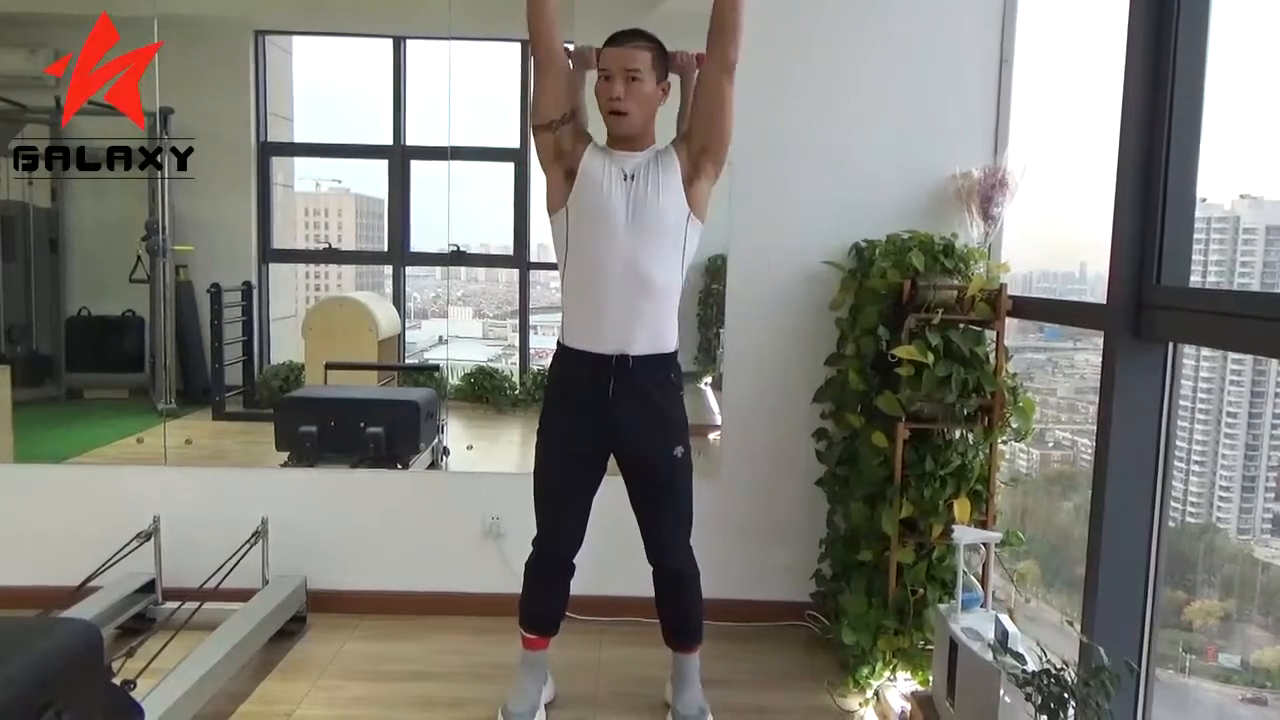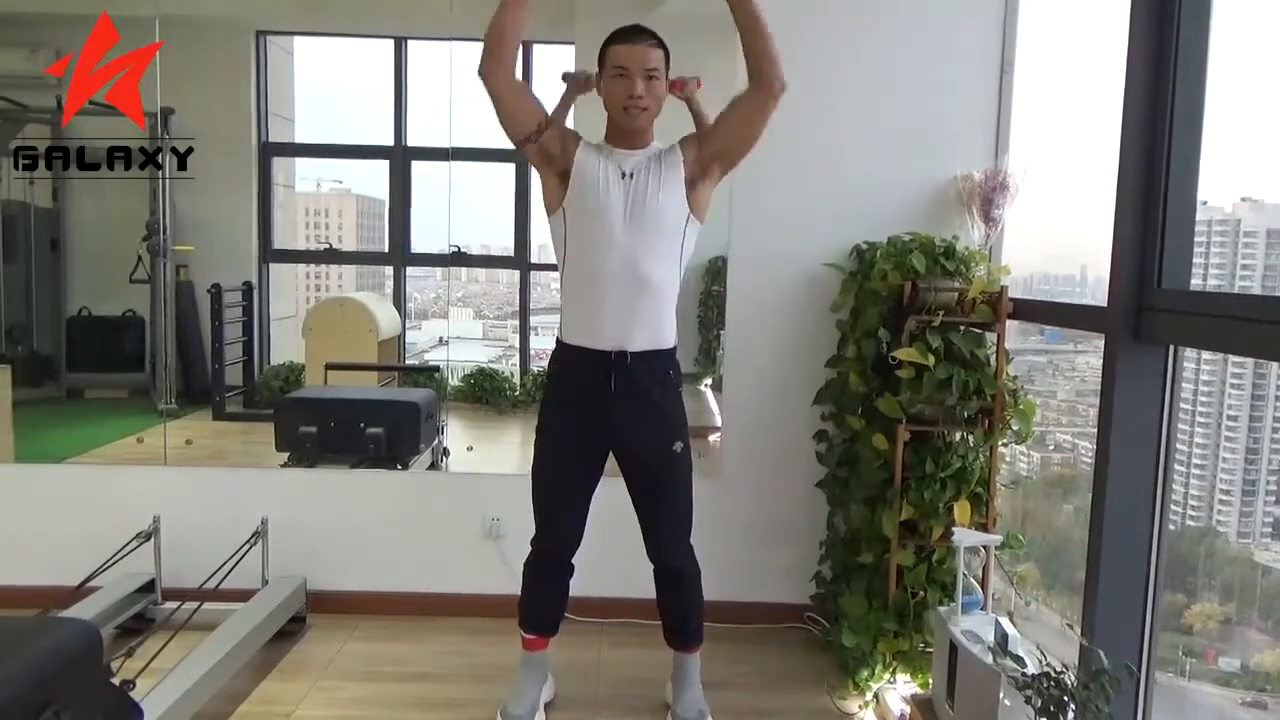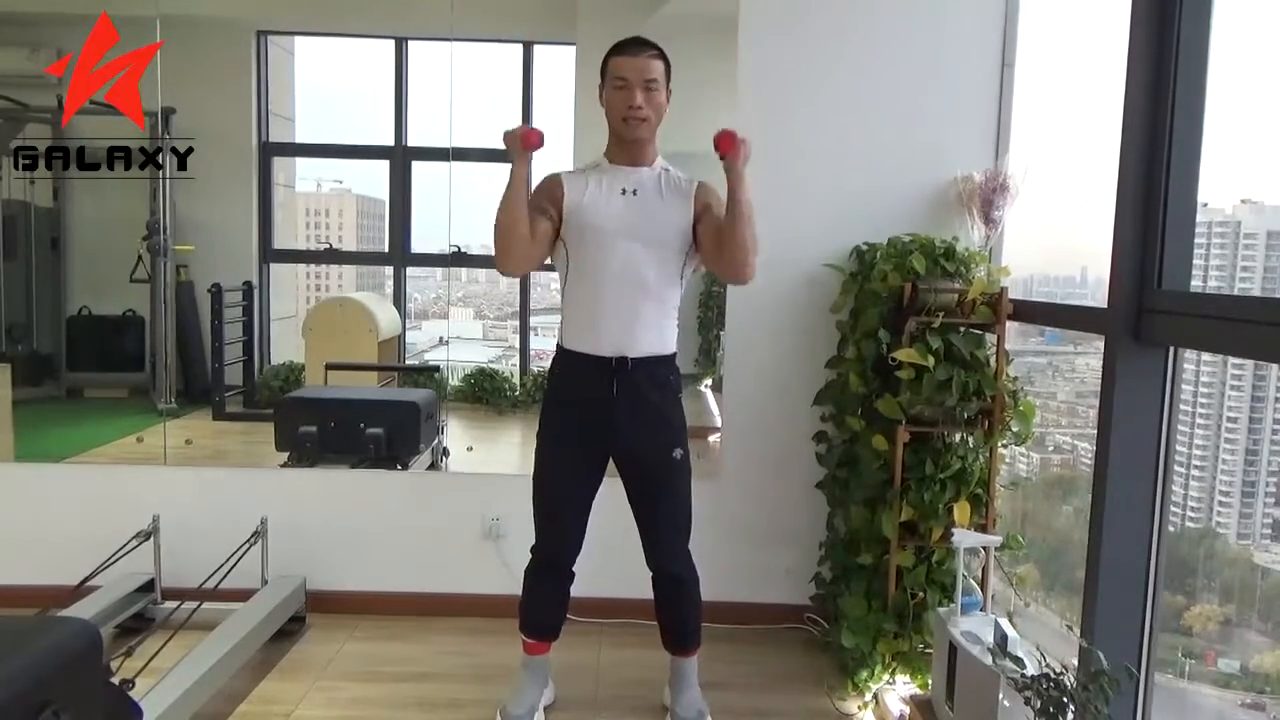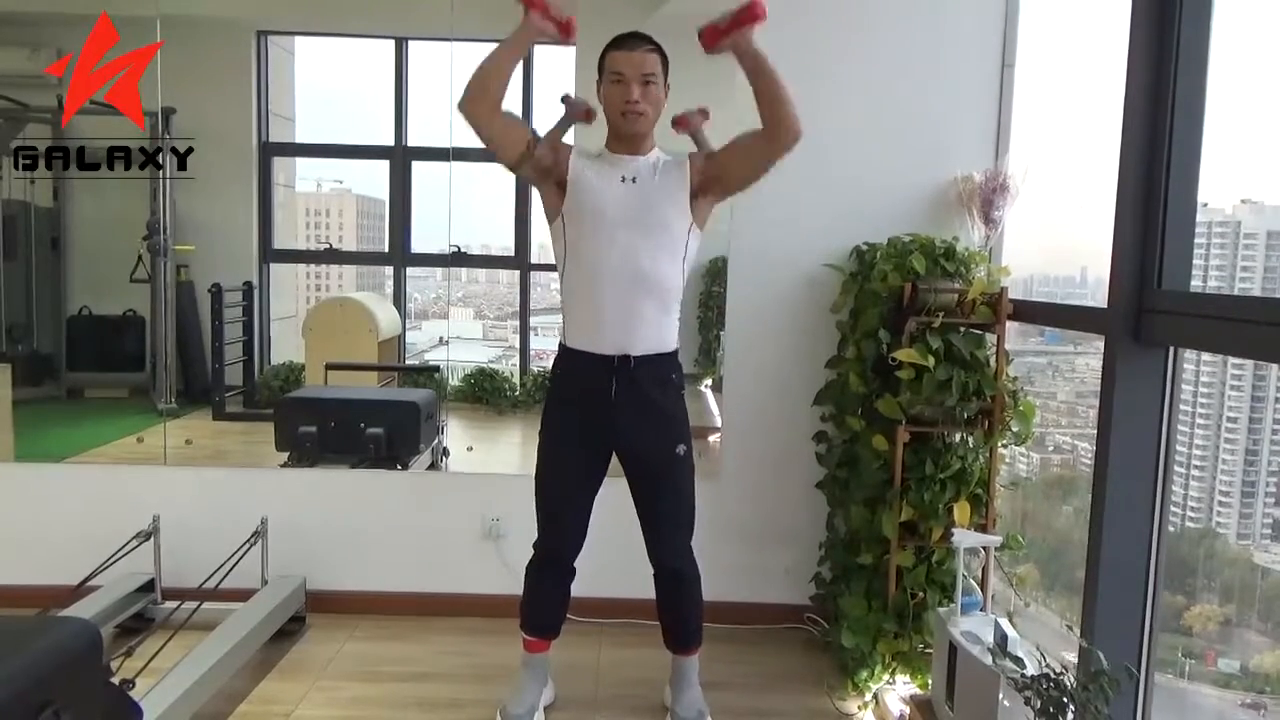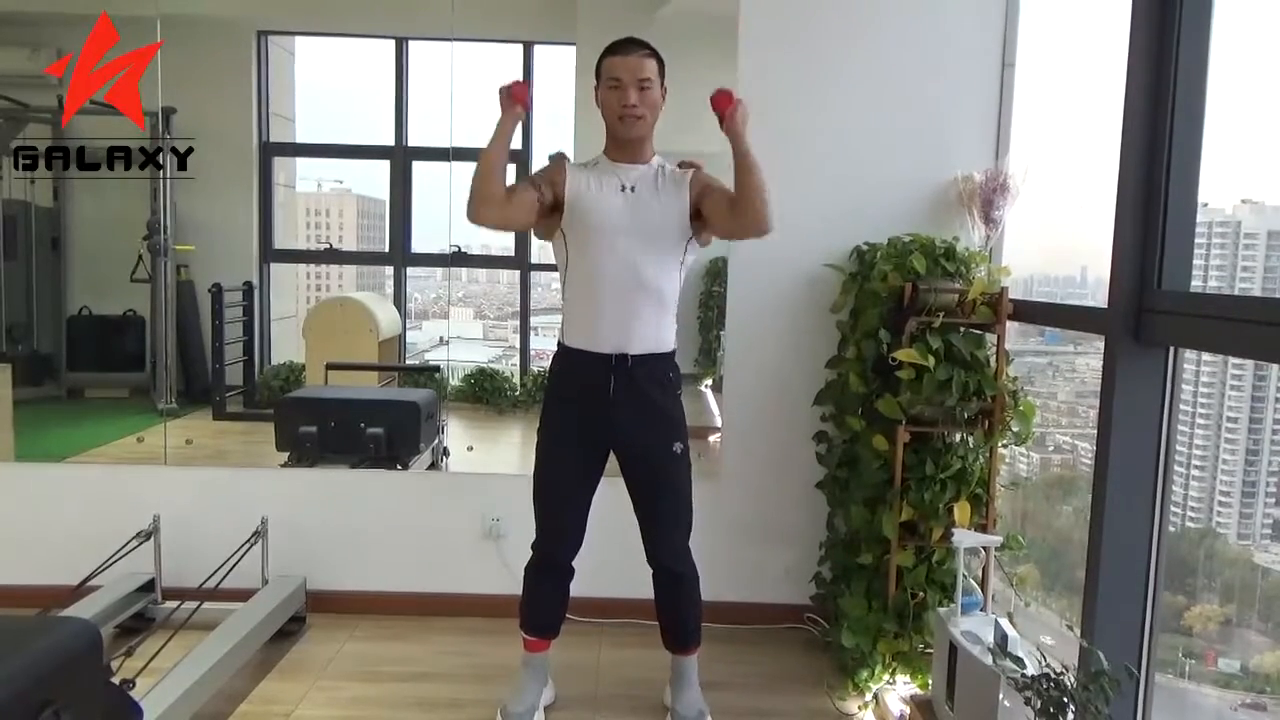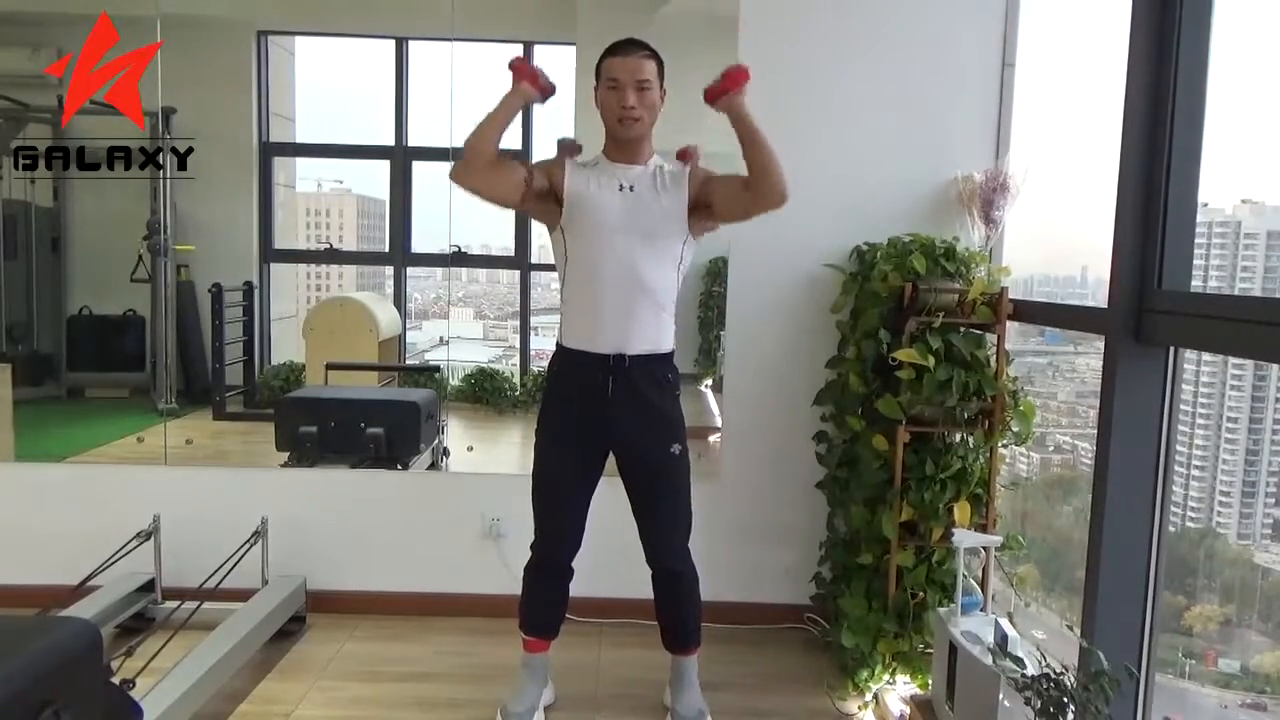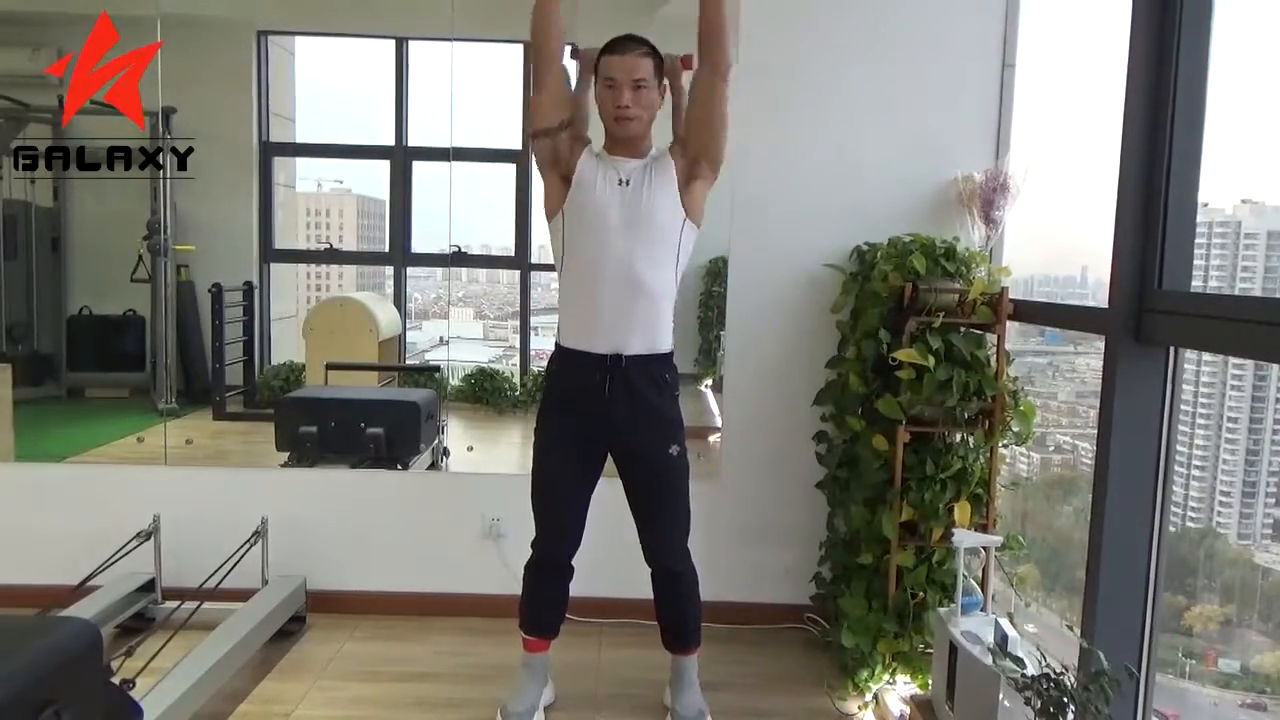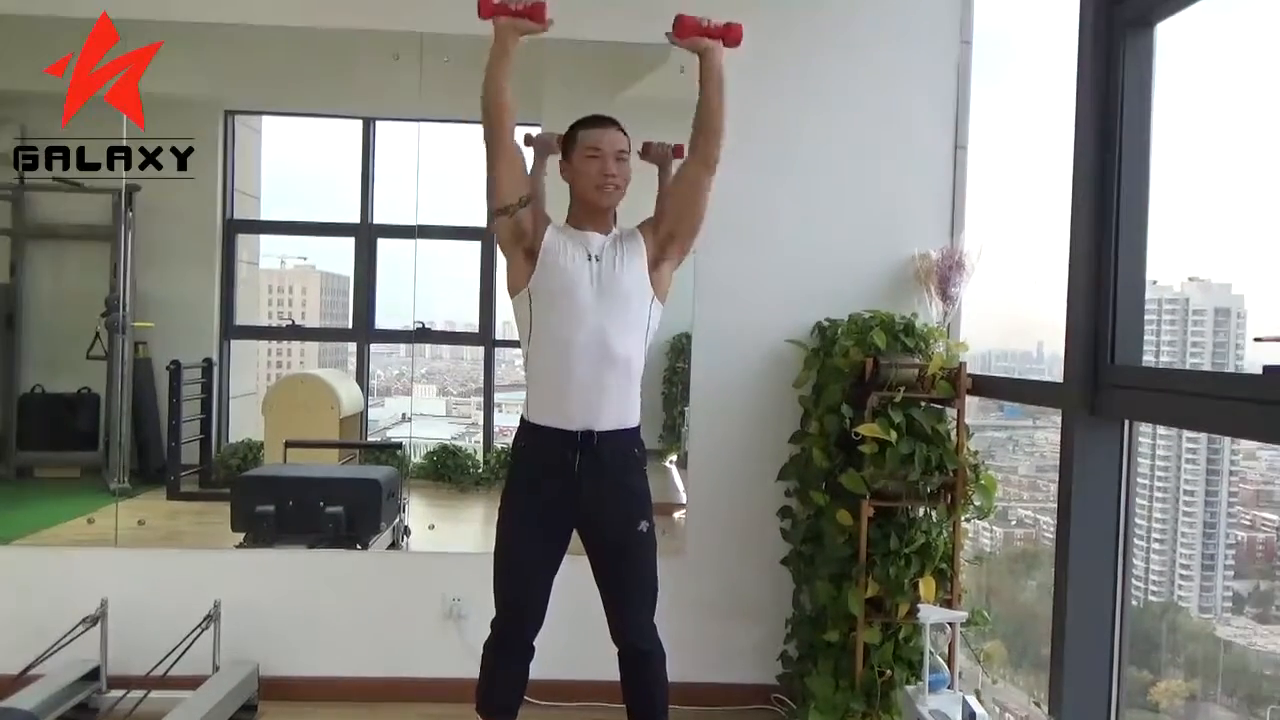
dt=0.3s
person 1, frame 1
left shoulder: (689, 167)
right shoulder: (570, 159)
left hip: (654, 381)
right hip: (577, 378)
left knee: (671, 548)
right knee: (554, 542)
person 1, frame 2
left shoulder: (691, 163)
right shoulder: (565, 159)
left elbow: (767, 88)
right elbow: (497, 74)
left hip: (652, 377)
right hip: (575, 374)
left knee: (671, 544)
right knee: (553, 539)
person 1, frame 3
left shoulder: (693, 195)
right shoulder: (562, 189)
left elbow: (739, 268)
right elbow: (511, 259)
left wrist: (736, 177)
right wrist: (517, 171)
left hip: (653, 385)
right hip: (576, 382)
left knee: (670, 551)
right knee: (554, 546)
person 1, frame 4
left shoulder: (696, 176)
right shoulder: (562, 169)
left elbow: (784, 130)
right elbow: (477, 106)
left hip: (654, 380)
right hip: (578, 378)
left knee: (672, 548)
right knee: (555, 542)
person 1, frame 5
left shoulder: (690, 187)
right shoulder: (563, 181)
left elbow: (756, 223)
right elbow: (486, 212)
left wrist: (738, 137)
right wrist: (506, 126)
left hip: (652, 381)
right hip: (576, 378)
left knee: (670, 547)
right knee: (554, 542)
person 1, frame 6
left shoulder: (690, 187)
right shoulder: (559, 182)
left elbow: (771, 193)
right elbow: (471, 172)
left wrist: (739, 111)
right wrist: (513, 100)
left hip: (650, 380)
right hip: (575, 377)
left knee: (670, 546)
right knee: (553, 542)
person 1, frame 7
left shoulder: (685, 171)
right shoulder: (566, 164)
left elbow: (717, 67)
right elbow: (544, 60)
left hip: (650, 380)
right hip: (574, 377)
left knee: (668, 546)
right knee: (553, 542)
person 1, frame 8
left shoulder: (652, 247)
right shoulder: (531, 241)
left elbow: (707, 154)
right elbow: (495, 137)
left wrist: (708, 63)
left hip: (618, 457)
right hip: (540, 455)
left knee: (635, 630)
right knee: (513, 627)
